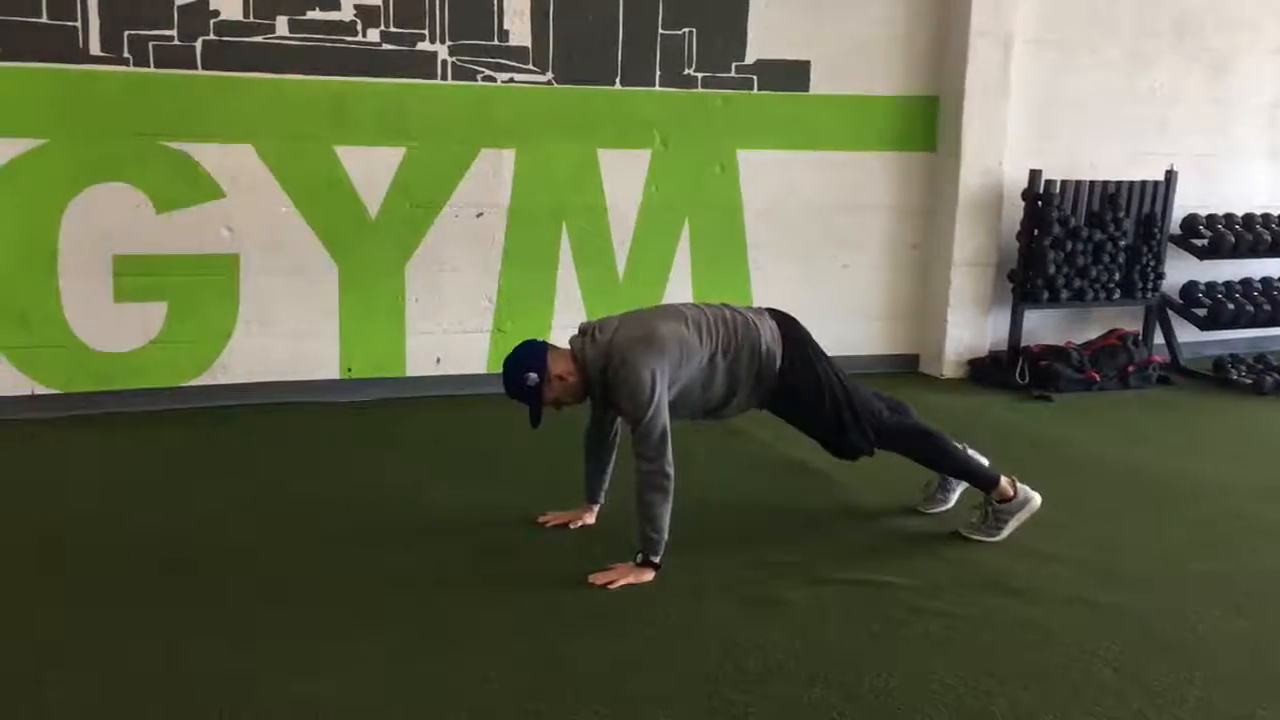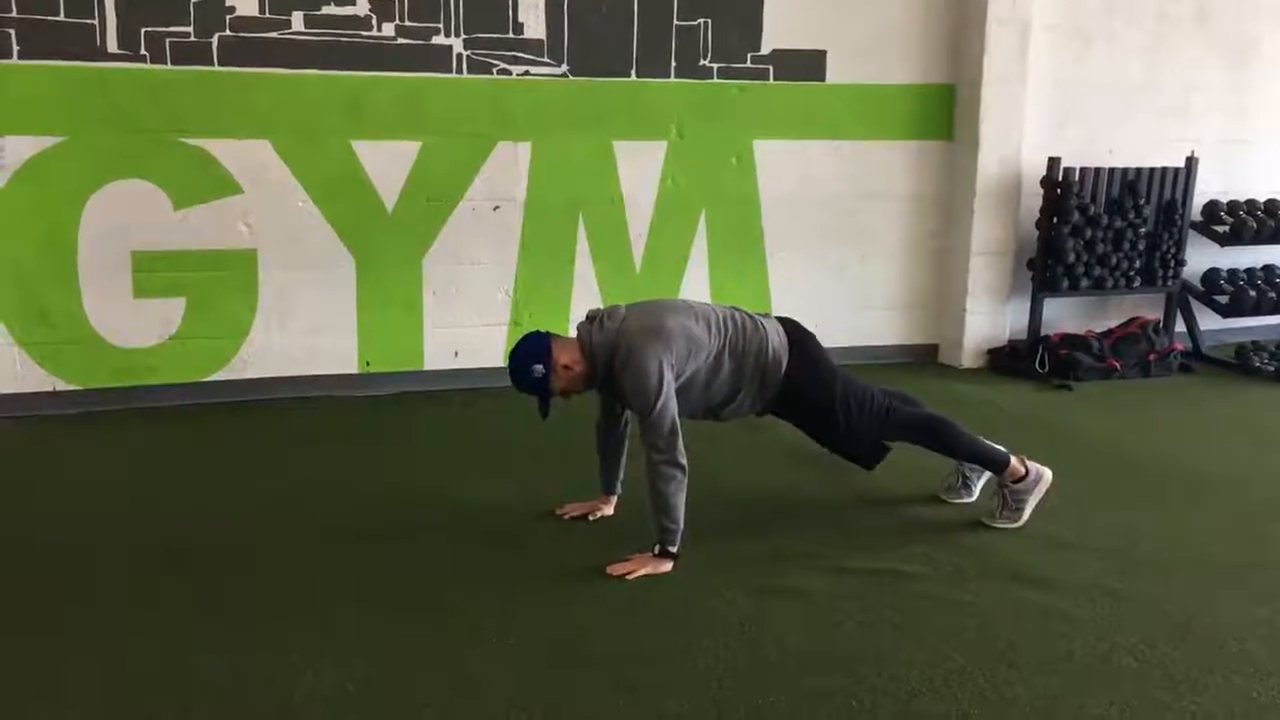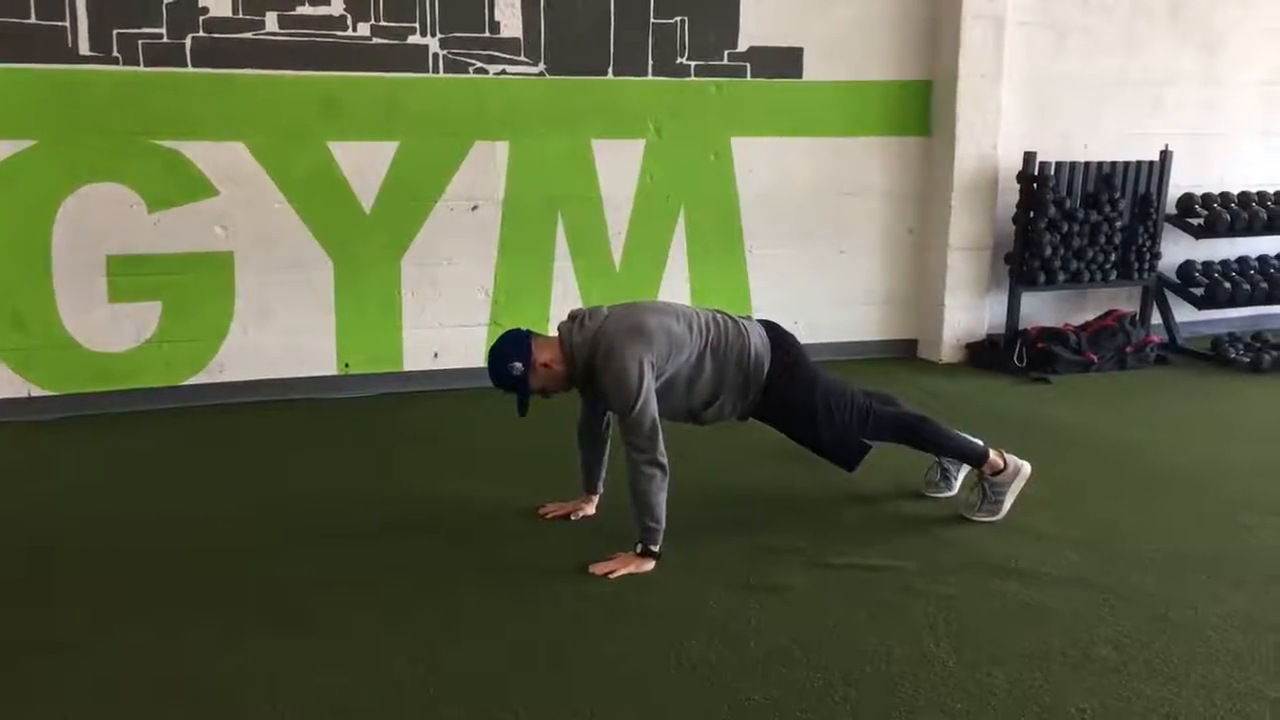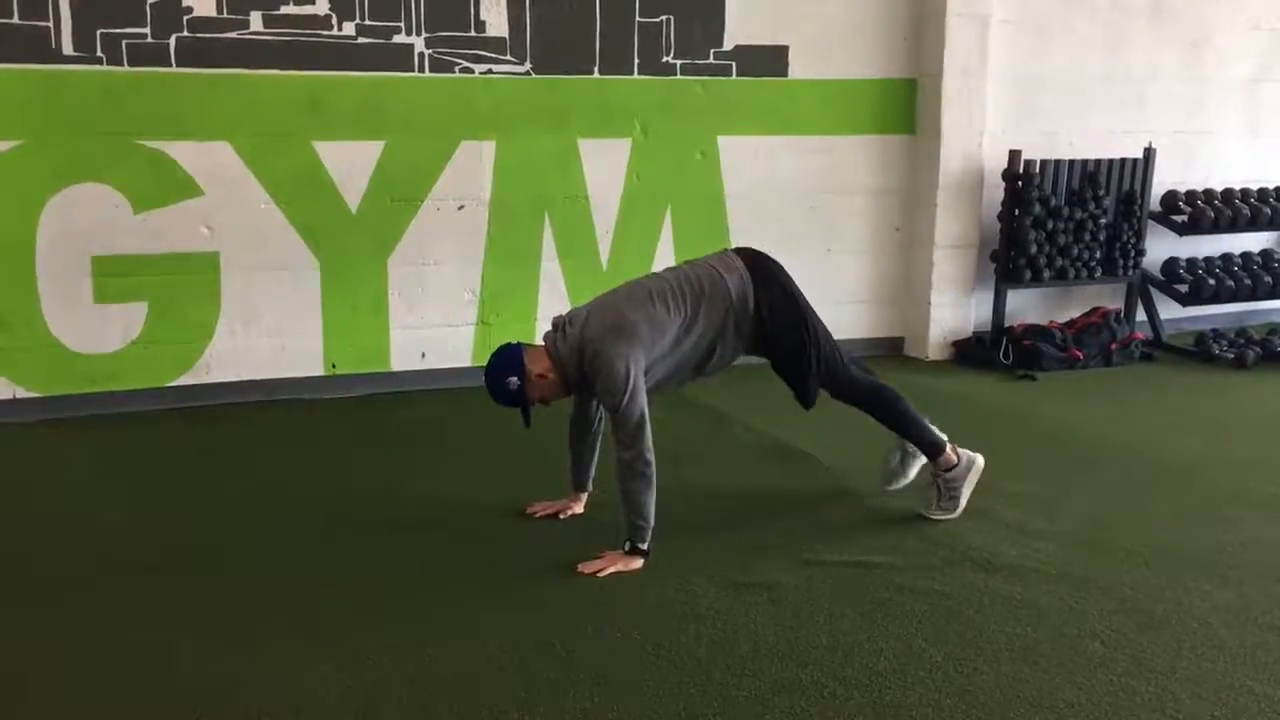
dt=0.7s
person 1, frame 1
left shoulder: (631, 367)
right shoulder: (595, 351)
left elbow: (655, 464)
right elbow: (602, 430)
left wrist: (648, 562)
right wrist: (590, 506)
left hip: (776, 356)
right hip: (759, 350)
left knee: (874, 425)
right knee: (864, 414)
left ankle: (1006, 493)
right ankle: (956, 460)
person 1, frame 2
left shoulder: (637, 357)
right shoulder: (603, 341)
left elbow: (666, 453)
right elbow: (612, 421)
left wrist: (666, 551)
right wrist: (607, 497)
left hip: (784, 366)
right hip: (767, 357)
left knee: (884, 420)
right knee: (877, 411)
left ankle: (1017, 473)
right ankle: (972, 457)
person 1, frame 3
left shoulder: (616, 356)
right shoulder: (583, 342)
left elbow: (646, 452)
right elbow: (595, 420)
left wrist: (648, 550)
right wrist: (589, 496)
left hip: (766, 371)
right hip: (750, 362)
left knee: (868, 418)
right knee: (859, 407)
left ankle: (998, 465)
right ankle: (951, 451)
person 1, frame 4
left shoulder: (607, 357)
right shoulder: (574, 342)
left elbow: (635, 450)
right elbow: (586, 418)
left wrist: (636, 549)
right wrist: (579, 494)
left hip: (754, 295)
right hip: (733, 284)
left knee: (840, 379)
right knee: (833, 375)
left ankle: (950, 460)
right ankle: (915, 437)
